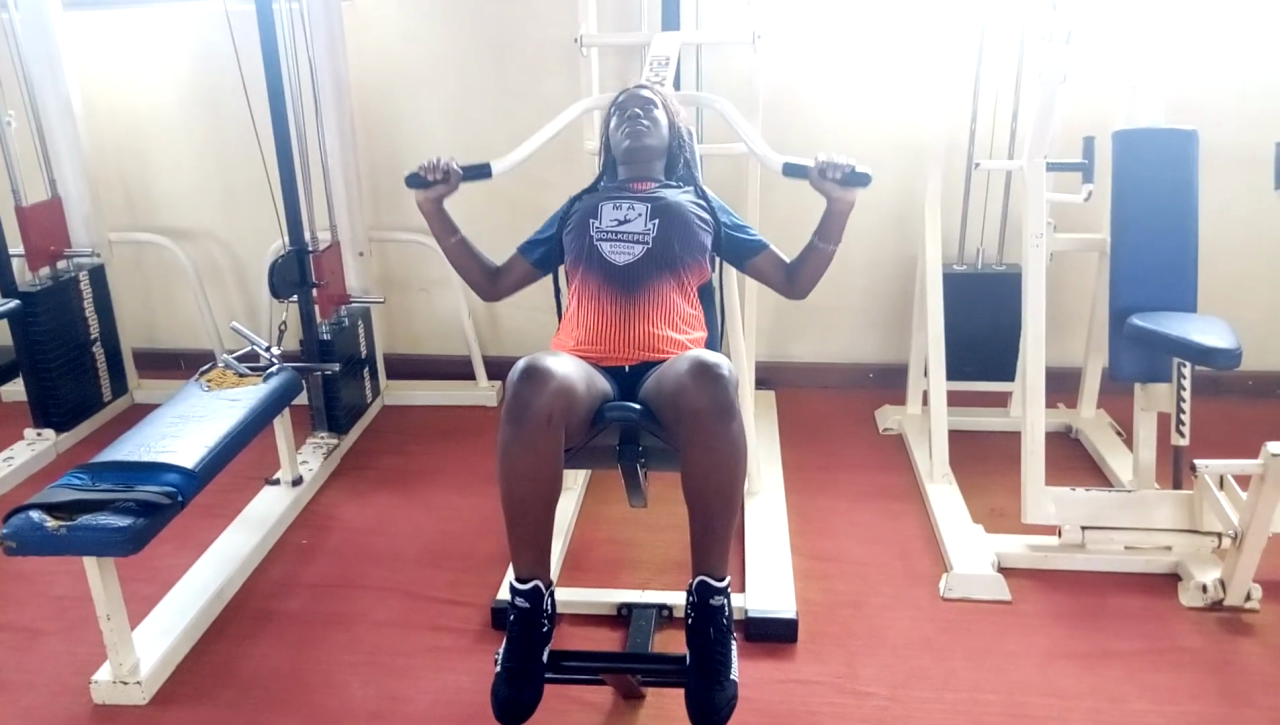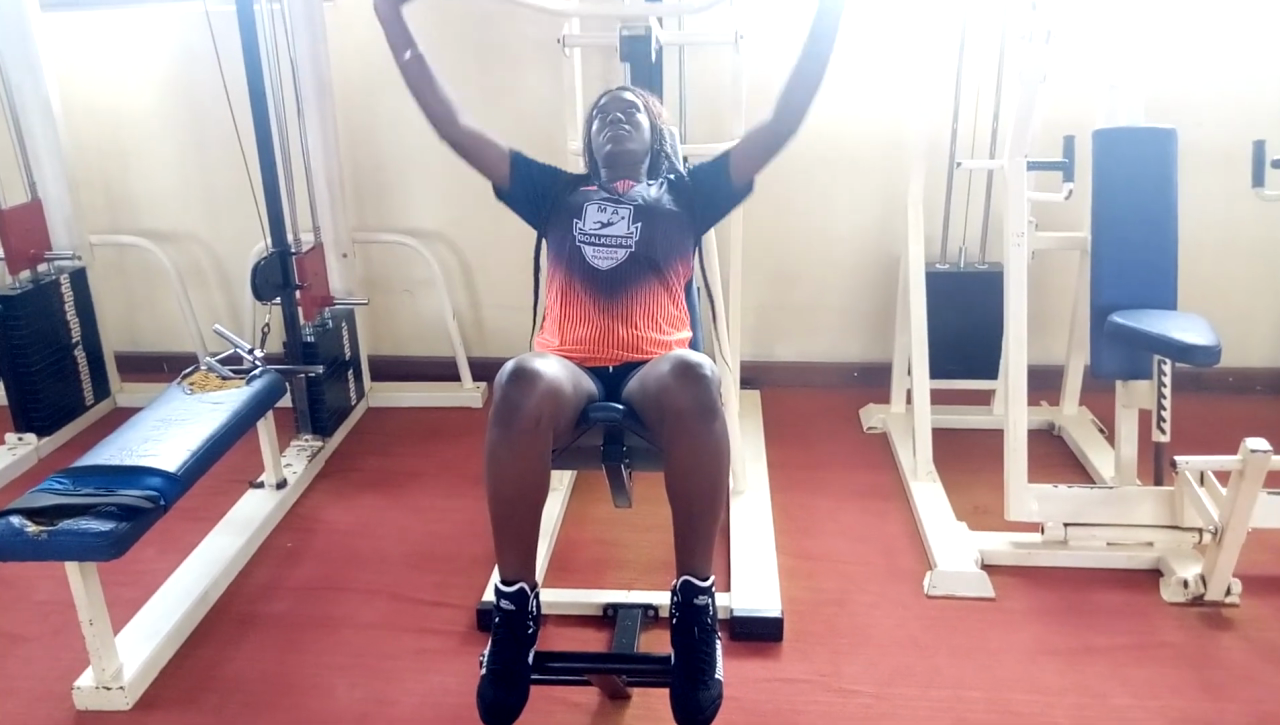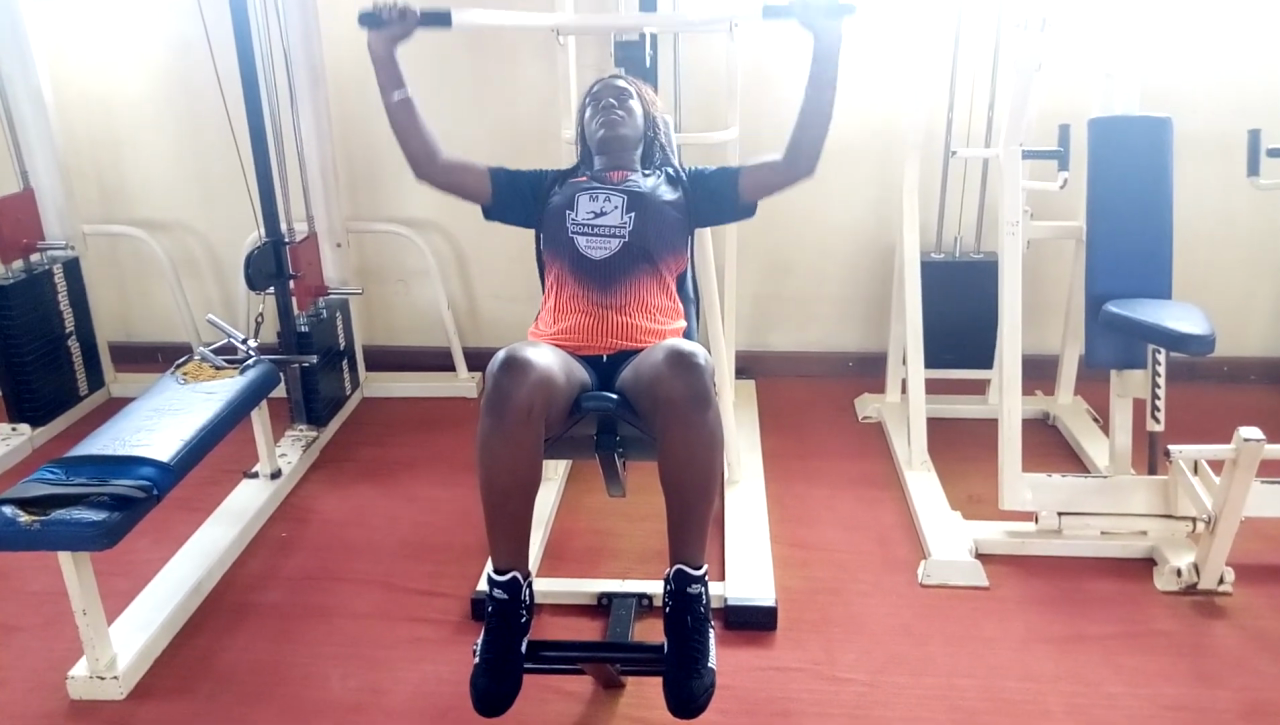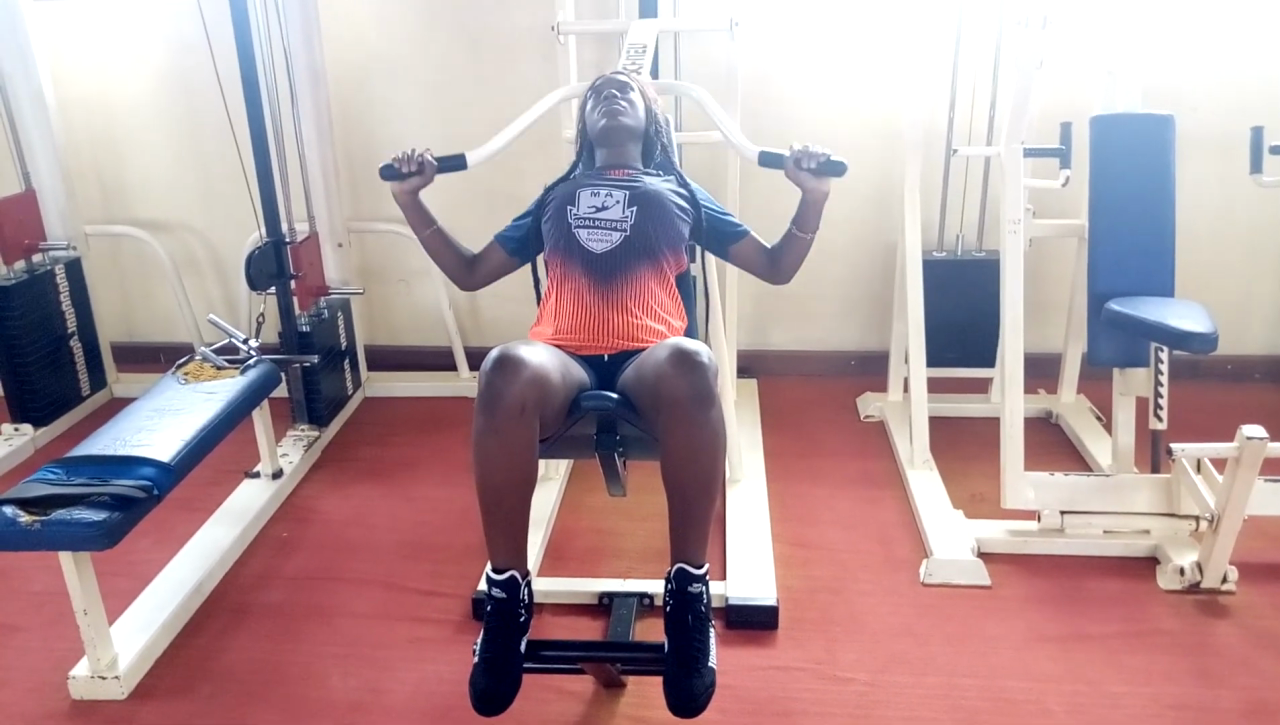
dt=0.5s
person 1, frame 1
left shoulder: (701, 205)
right shoulder: (579, 207)
left elbow: (799, 280)
right elbow: (487, 282)
left wrist: (836, 204)
right wrist: (437, 203)
left hip: (671, 369)
right hip: (584, 368)
left knee: (711, 377)
right knee: (533, 378)
left ankle: (710, 603)
right ankle: (530, 604)
person 1, frame 2
left shoulder: (687, 196)
right shoulder: (555, 195)
left elbow: (784, 123)
right elbow: (451, 125)
left hip: (654, 370)
right hip: (568, 370)
left knee: (694, 379)
right knee: (520, 383)
left ankle: (694, 604)
right ankle: (515, 605)
person 1, frame 3
left shoulder: (683, 187)
right shoulder: (549, 189)
left elbow: (797, 164)
right elbow: (431, 166)
right wrist: (386, 62)
left hip: (650, 360)
right hip: (563, 359)
left knee: (687, 366)
right knee: (513, 372)
left ankle: (688, 595)
right ankle: (508, 595)
person 1, frame 4
left shoulder: (682, 192)
right shoulder: (556, 195)
left elbow: (778, 267)
right elbow: (467, 272)
left wrist: (812, 195)
right wrist: (410, 198)
left hip: (649, 357)
right hip: (562, 355)
left knee: (690, 365)
right knee: (506, 369)
left ankle: (688, 592)
right ankle: (507, 595)
